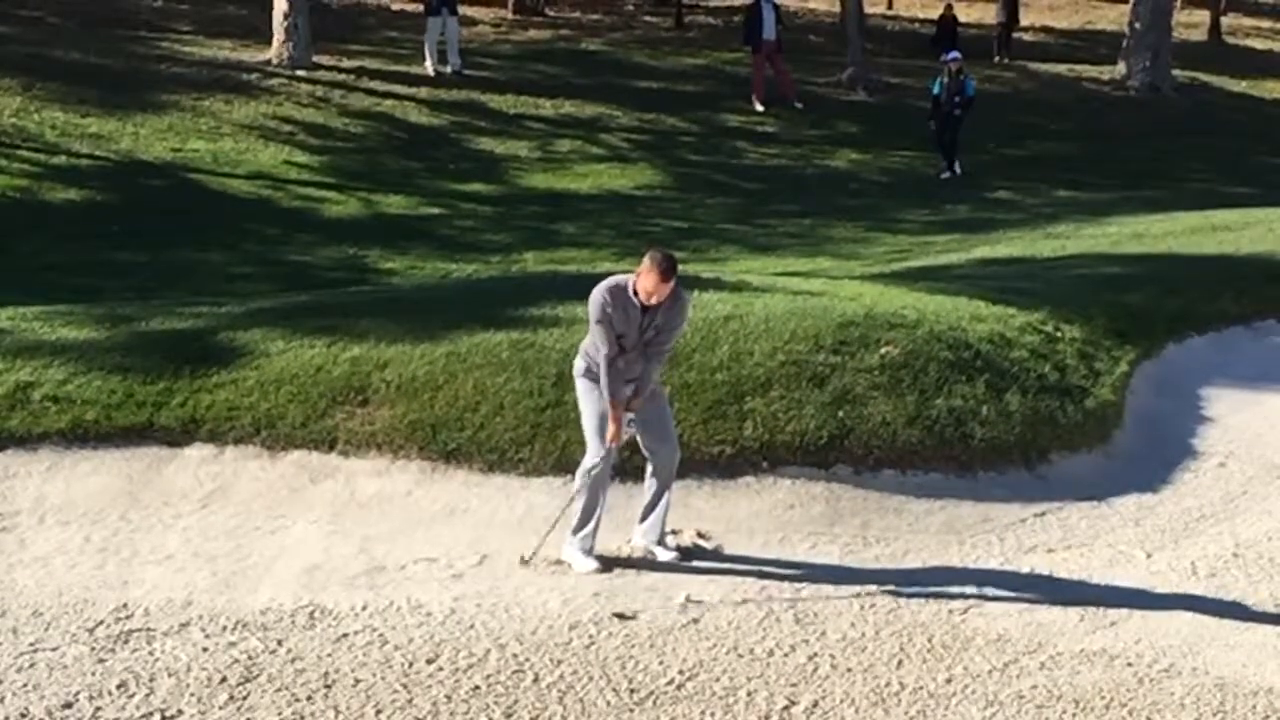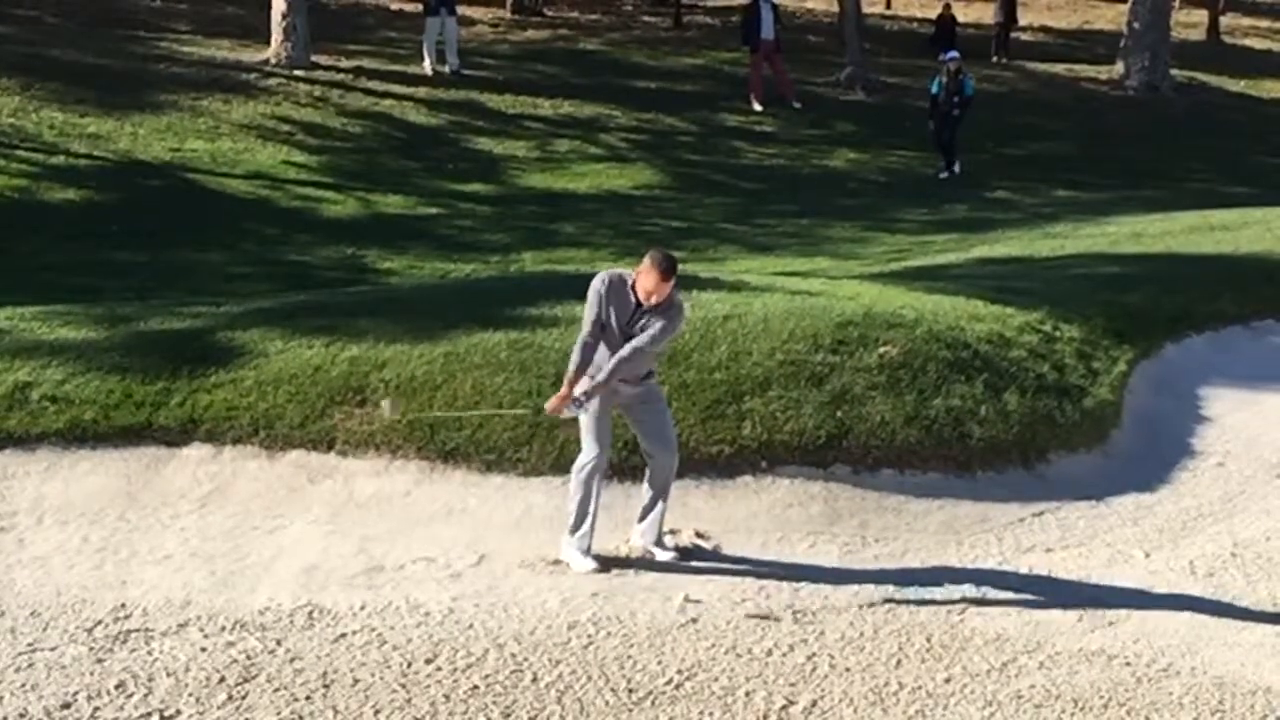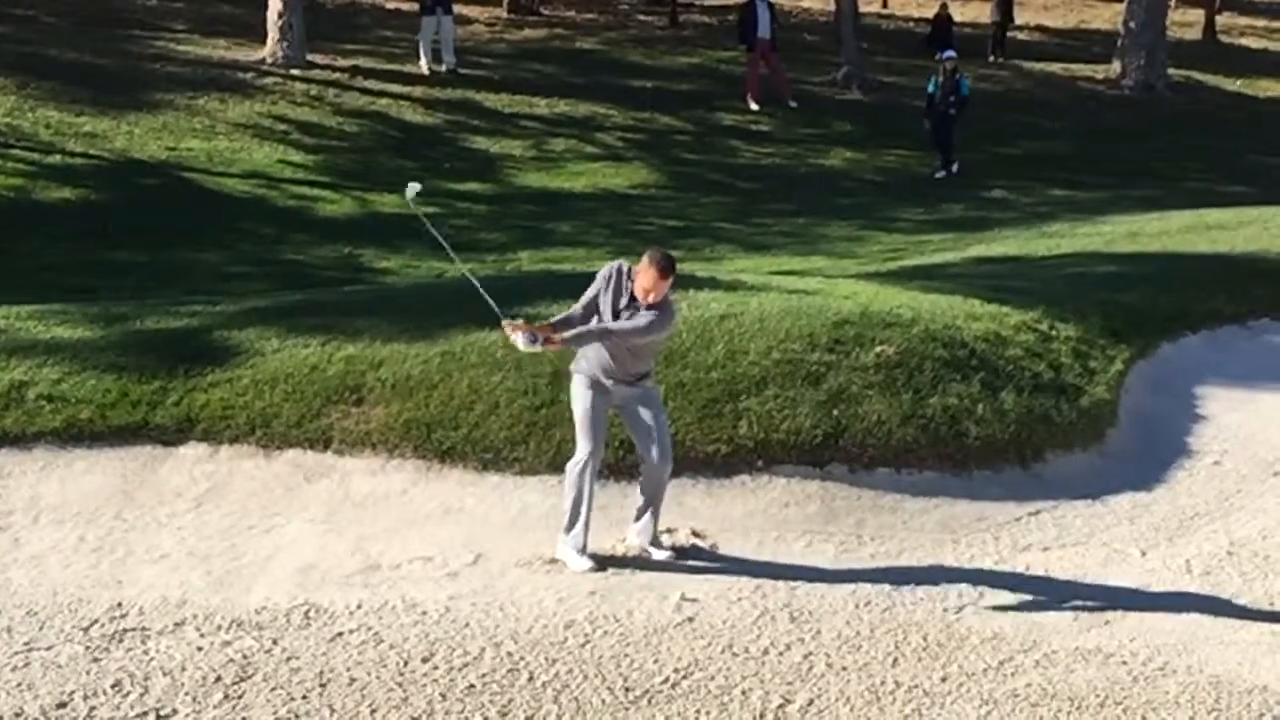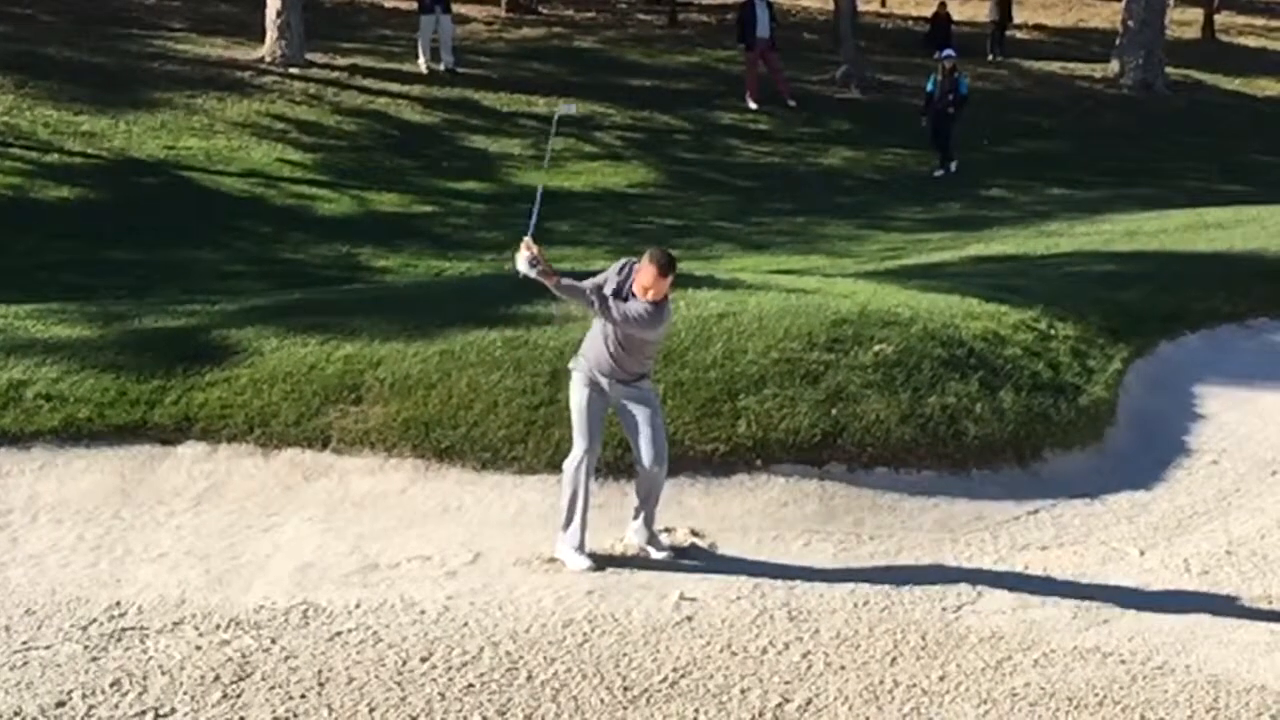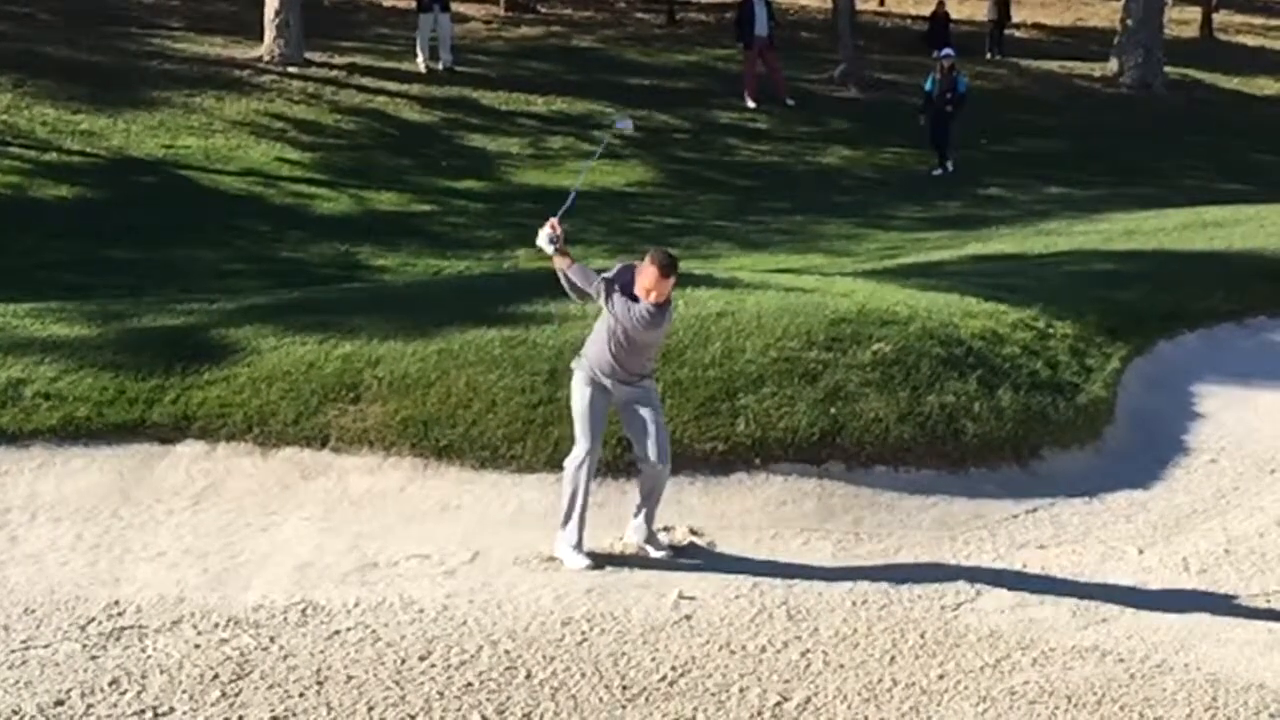
dt=0.5s
person 1, frame 1
left shoulder: (677, 304)
right shoulder: (605, 296)
left elbow: (654, 356)
right elbow: (607, 358)
left wrist: (635, 407)
right wrist: (613, 416)
left hip: (640, 379)
right hip: (596, 375)
left knee: (666, 451)
right knee: (601, 455)
left ankle: (649, 535)
right ankle: (578, 544)
person 1, frame 2
left shoulder: (673, 312)
right shoulder: (607, 284)
left elbow: (633, 353)
right elbow: (589, 339)
left wrist: (592, 393)
right wrist: (567, 388)
left hip: (639, 383)
right hip: (593, 375)
left knee: (665, 455)
right knee: (595, 454)
left ankle: (647, 534)
right ankle: (574, 544)
person 1, frame 3
left shoulder: (663, 316)
right shoulder: (614, 274)
left elbow: (607, 334)
right elbow: (580, 314)
left wrist: (554, 340)
right wrist: (540, 327)
left hip: (636, 385)
right hip: (592, 376)
left knee: (659, 460)
right knee: (589, 453)
left ankle: (643, 533)
right ankle: (571, 542)
person 1, frame 4
left shoulder: (656, 317)
right shoulder: (625, 268)
left elbow: (597, 303)
right elbow: (583, 292)
left wrist: (550, 278)
right wrist: (544, 270)
left hip: (634, 386)
right hip: (589, 375)
left knee: (654, 463)
right knee: (585, 452)
left ankle: (641, 532)
right ankle: (569, 542)
person 1, frame 5
left shoulder: (655, 318)
right shoulder: (626, 271)
left elbow: (603, 292)
right elbow: (581, 292)
left wrist: (565, 260)
right wrist: (557, 255)
left hip: (635, 386)
right hip: (592, 375)
left knee: (658, 461)
right knee: (586, 450)
left ankle: (641, 530)
right ankle: (568, 540)
